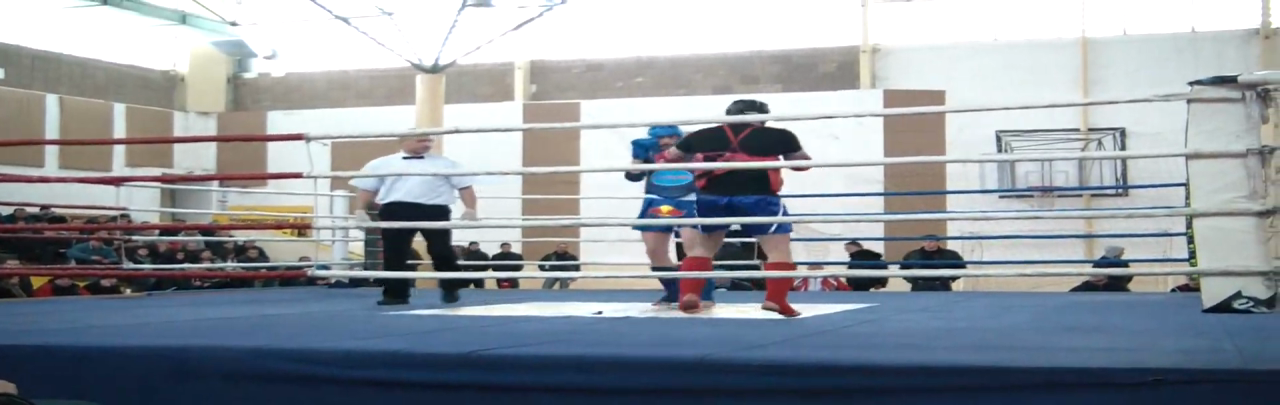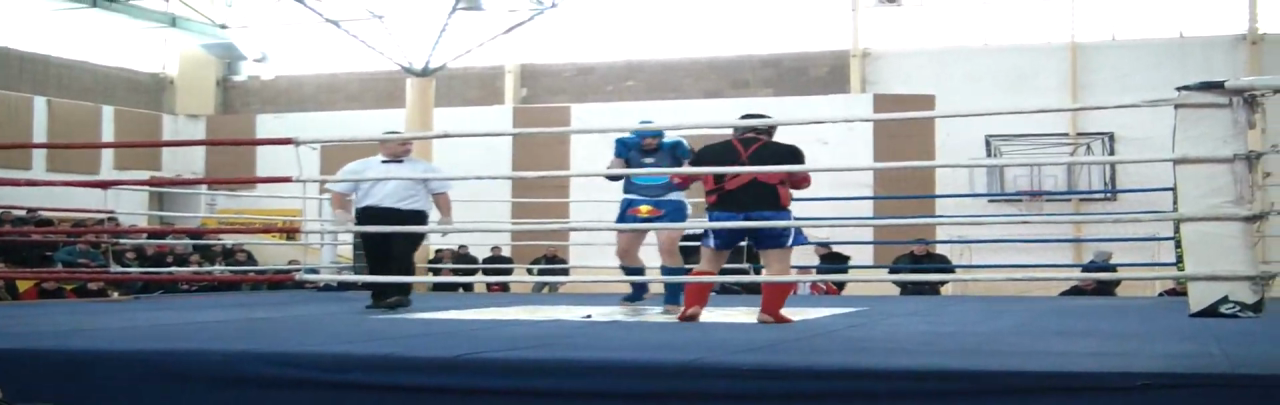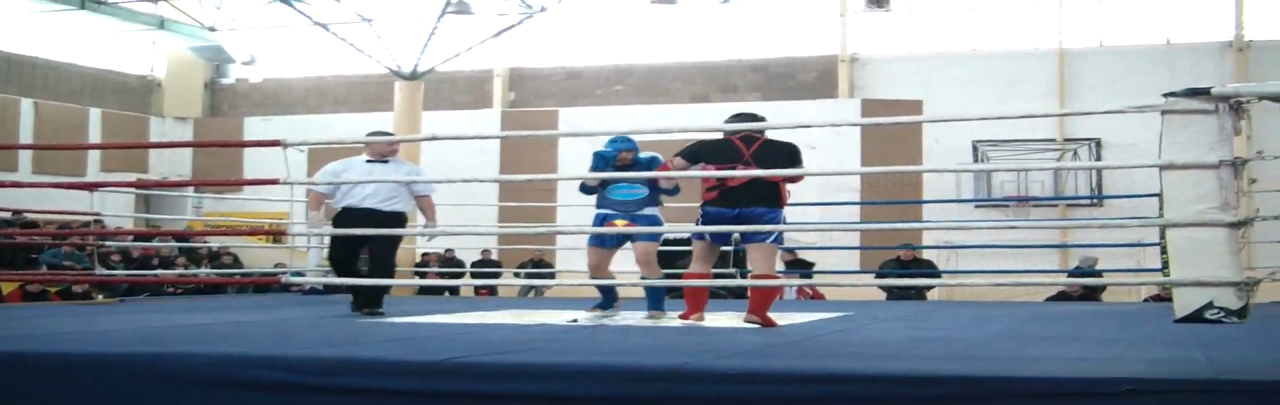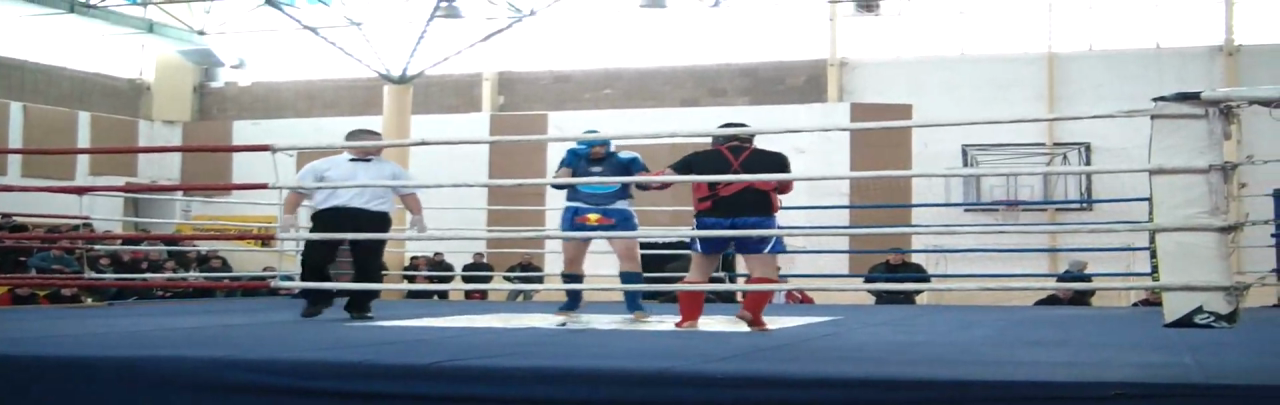
dt=0.2s
person 1, frame 1
left shoulder: (702, 136)
right shoulder: (777, 136)
left elbow: (666, 159)
right elbow: (802, 162)
left hip: (712, 198)
right hip: (758, 198)
left knee: (701, 249)
right knee: (778, 250)
left ankle: (689, 294)
right ankle: (776, 299)
person 1, frame 2
left shoulder: (711, 151)
right shoulder: (787, 151)
left elbow: (680, 178)
right elbow: (801, 182)
left hip: (723, 214)
right hip: (770, 214)
left knee: (708, 265)
right knee: (777, 268)
left ankle: (692, 306)
right ankle: (770, 311)
person 1, frame 3
left shoulder: (709, 146)
right shoulder: (785, 149)
left elbow: (668, 170)
right elbow: (795, 176)
left hip: (717, 210)
right hip: (763, 210)
left knee: (701, 263)
right knee: (763, 265)
left ankle: (695, 310)
right ankle: (757, 312)
person 1, frame 4
left shoulder: (699, 158)
right shoulder: (773, 159)
right elbow: (785, 187)
left hip: (711, 220)
right hip: (756, 220)
left knee: (698, 272)
right knee: (765, 271)
left ankle: (688, 318)
right ankle: (751, 311)
person 2, frame 1
right shoulder: (650, 154)
right elbow: (633, 176)
right wrist: (638, 154)
left hip: (691, 204)
right hip: (656, 206)
right knee: (655, 252)
left ankle: (705, 294)
right ankle: (674, 293)
person 2, frame 2
left shoulder: (675, 150)
right shoulder: (629, 153)
right elbow: (613, 175)
left wrist: (685, 154)
right wrist: (619, 153)
left hip: (670, 205)
right hip: (635, 206)
left knee: (668, 249)
right knee: (624, 251)
left ankle: (672, 298)
right ankle: (639, 290)
person 2, frame 3
left shoulder: (650, 165)
right shoulder: (603, 167)
left elbow: (671, 189)
right elbow: (587, 188)
left wrist: (659, 168)
right wrist: (597, 166)
left hip: (645, 218)
right hip: (609, 219)
left knee: (645, 259)
right knee: (595, 265)
left ankle: (656, 305)
right ankle: (610, 300)
person 2, frame 4
left shoulder: (621, 160)
right shoulder: (572, 161)
left elbow: (645, 184)
right elbow: (559, 183)
left wrist: (637, 167)
right wrist: (569, 162)
left hip: (616, 213)
right hip: (579, 213)
left knee: (629, 253)
right knee: (571, 259)
left ankle: (634, 303)
right ankle: (573, 301)
person 3, frame 1
left shoulder: (445, 163)
right shoulder: (381, 164)
left elbow: (464, 186)
right elbow: (366, 189)
left wrist: (470, 209)
right wrist: (361, 211)
left hip: (434, 211)
right hip: (396, 211)
left knee: (441, 251)
right knee: (395, 255)
left ankle: (450, 288)
right ankle: (396, 294)
person 3, frame 2
left shoulder: (424, 167)
right shoulder: (359, 167)
left elbow: (439, 192)
right elbow: (339, 191)
left wrist: (446, 217)
right wrist: (340, 211)
left hip: (411, 216)
right hip: (373, 216)
left knee: (402, 256)
right knee: (378, 260)
left ankle: (398, 295)
right ankle: (382, 297)
person 3, frame 3
left shoulder: (408, 169)
right shoulder: (341, 166)
left elbow: (423, 195)
right elbow: (319, 191)
left wrist: (430, 221)
right wrist: (315, 213)
left hip: (389, 218)
right hip: (350, 216)
left knee: (382, 261)
right knee: (342, 260)
left ankle: (371, 303)
right ankle: (361, 297)
person 3, frame 4
left shoulder: (390, 168)
right shoulder: (322, 165)
left elbow: (407, 193)
right elbow: (298, 190)
left wrist: (417, 215)
right wrist: (288, 215)
left hip: (372, 219)
right hip: (331, 216)
left knee: (368, 265)
right knee: (314, 259)
left ankle: (359, 306)
right ankle: (318, 300)
